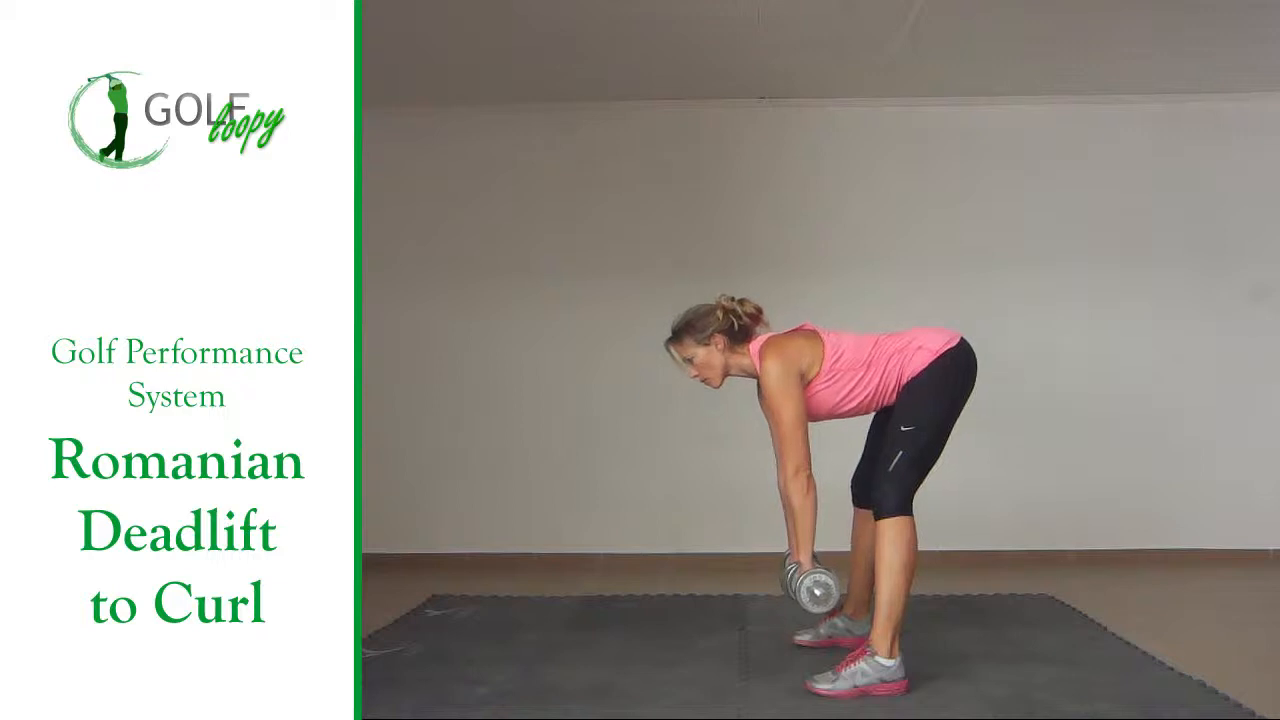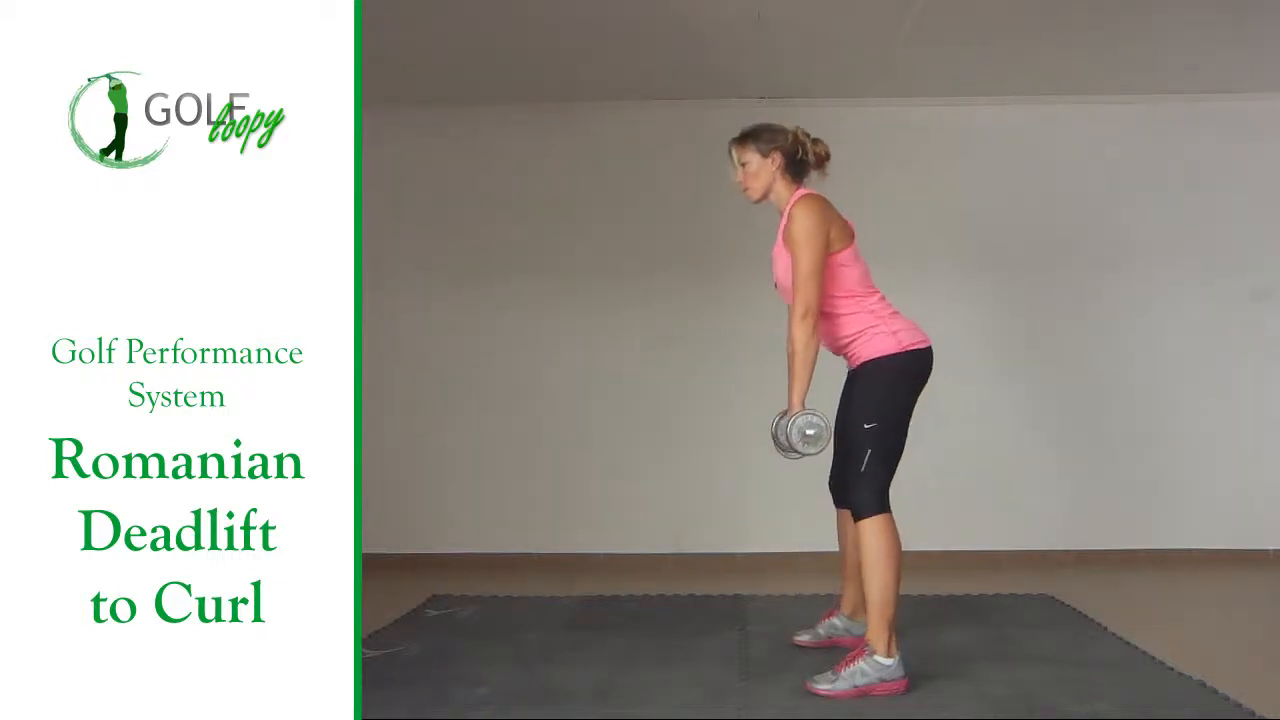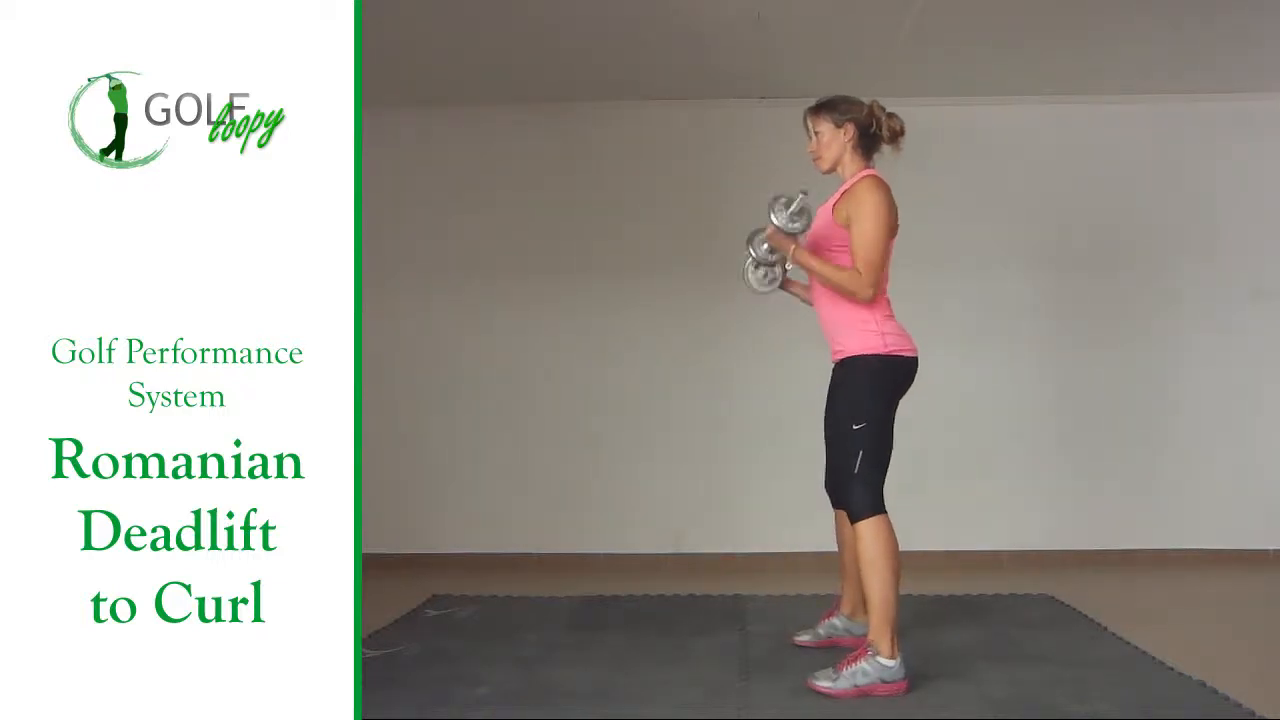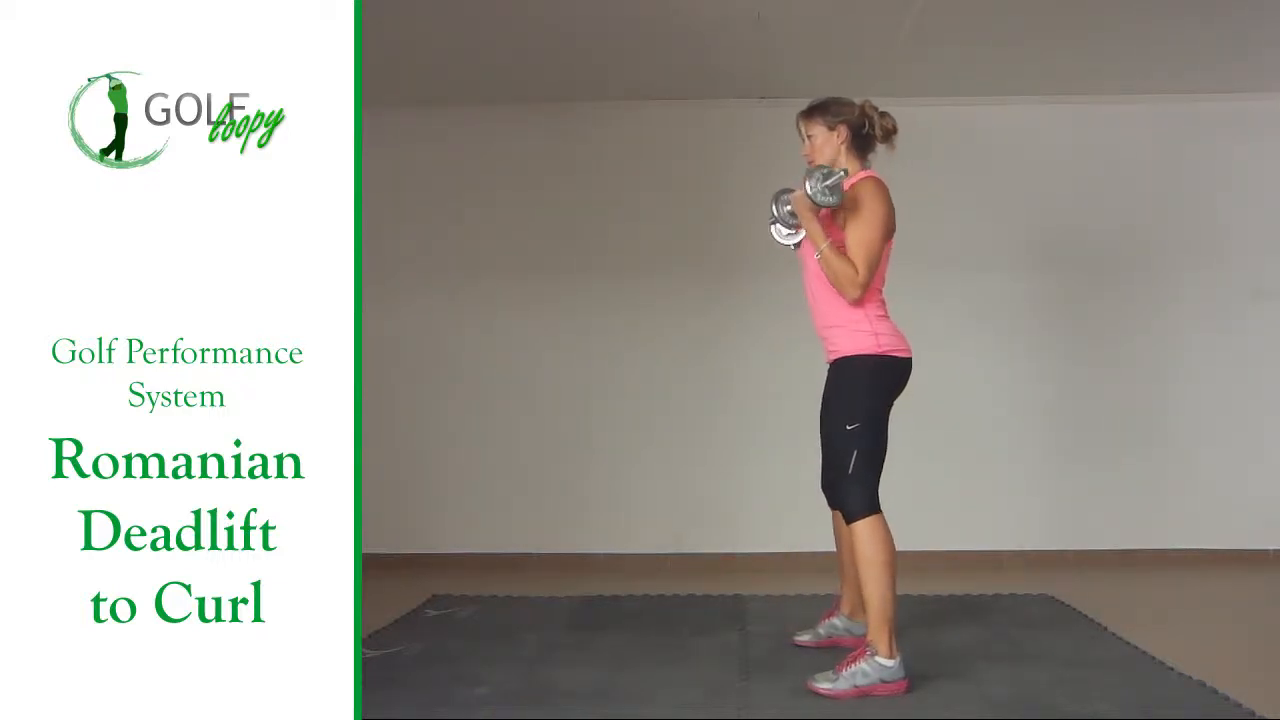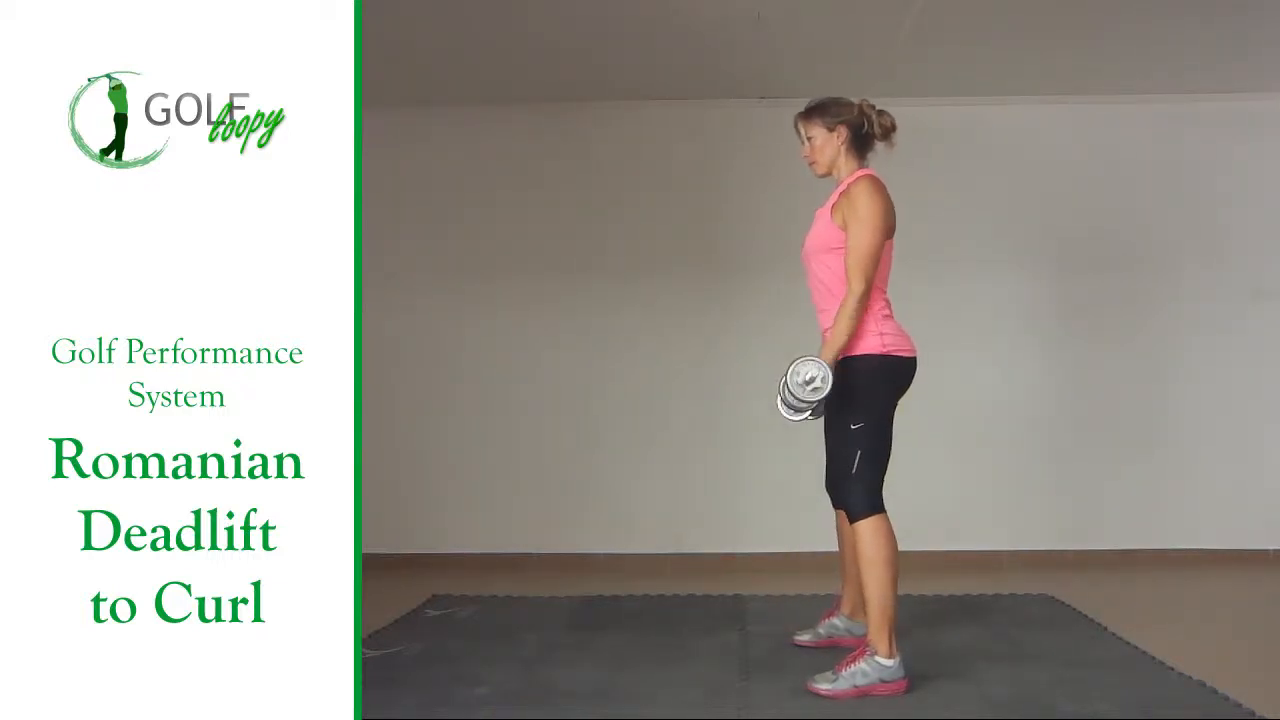
dt=1s
person 1, frame 1
left shoulder: (775, 361)
right shoulder: (767, 373)
left elbow: (800, 474)
right elbow: (786, 472)
left wrist: (805, 558)
right wrist: (795, 550)
left hip: (939, 365)
right hip: (916, 374)
left knee: (889, 494)
right knee: (866, 489)
left ankle: (884, 660)
right ankle: (854, 619)
person 1, frame 2
left shoulder: (807, 211)
right shoulder: (793, 220)
left elbow: (807, 315)
right elbow: (800, 319)
left wrist: (797, 402)
right wrist: (794, 403)
left hip: (890, 358)
right hip: (873, 361)
left knee: (866, 495)
right knee: (845, 489)
left ankle: (883, 659)
right ankle: (853, 616)
person 1, frame 3
left shoulder: (869, 190)
right shoulder: (845, 196)
left elbow: (864, 287)
left wrist: (801, 253)
right wrist: (789, 280)
left hip: (874, 360)
right hip: (854, 361)
left knee: (862, 497)
right knee: (843, 491)
left ankle: (884, 659)
right ankle: (852, 616)
person 1, frame 4
left shoulder: (867, 190)
right shoulder: (844, 196)
left elbow: (855, 285)
left wrist: (815, 227)
right wrist: (803, 238)
left hip: (869, 360)
right hip: (850, 361)
left knee: (858, 497)
right knee: (839, 491)
left ankle: (884, 658)
right ankle: (851, 616)
person 1, frame 5
left shoulder: (864, 191)
right shoulder: (844, 197)
left elbow: (860, 289)
left wrist: (826, 358)
right wrist: (830, 360)
left hip: (870, 360)
right hip: (854, 360)
left knee: (862, 497)
right knee: (844, 491)
left ankle: (883, 659)
right ankle: (851, 617)
